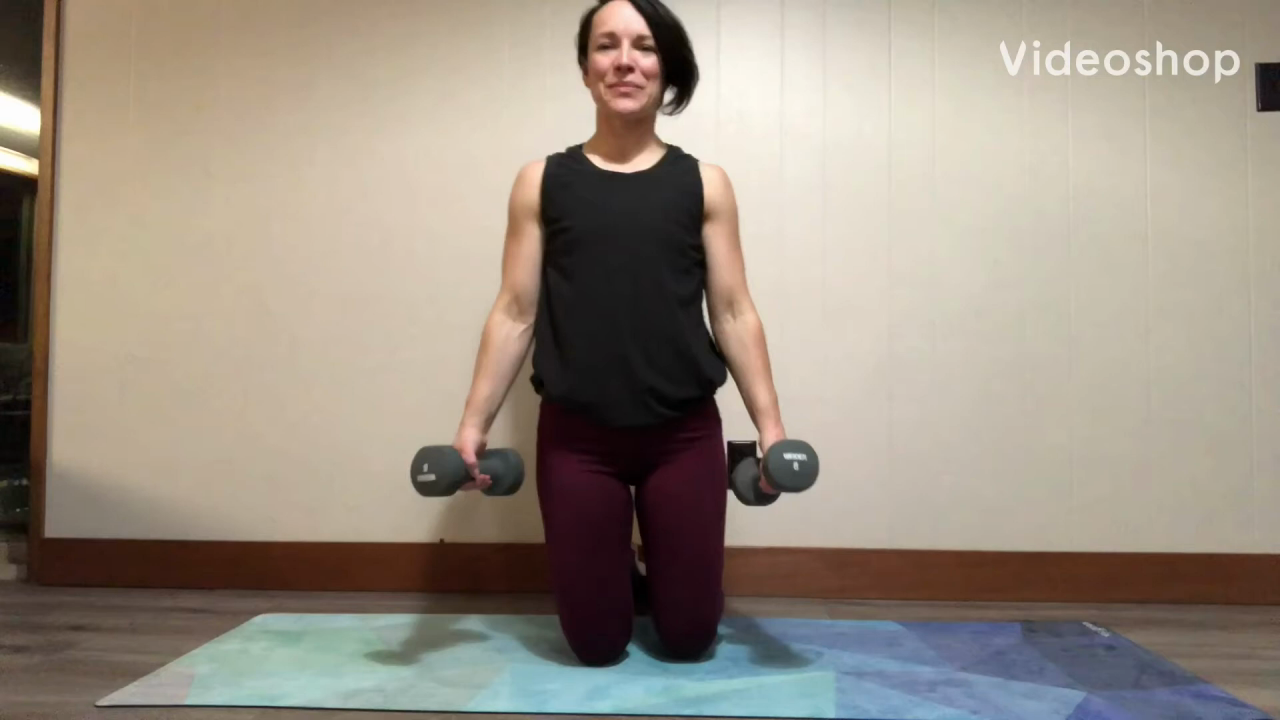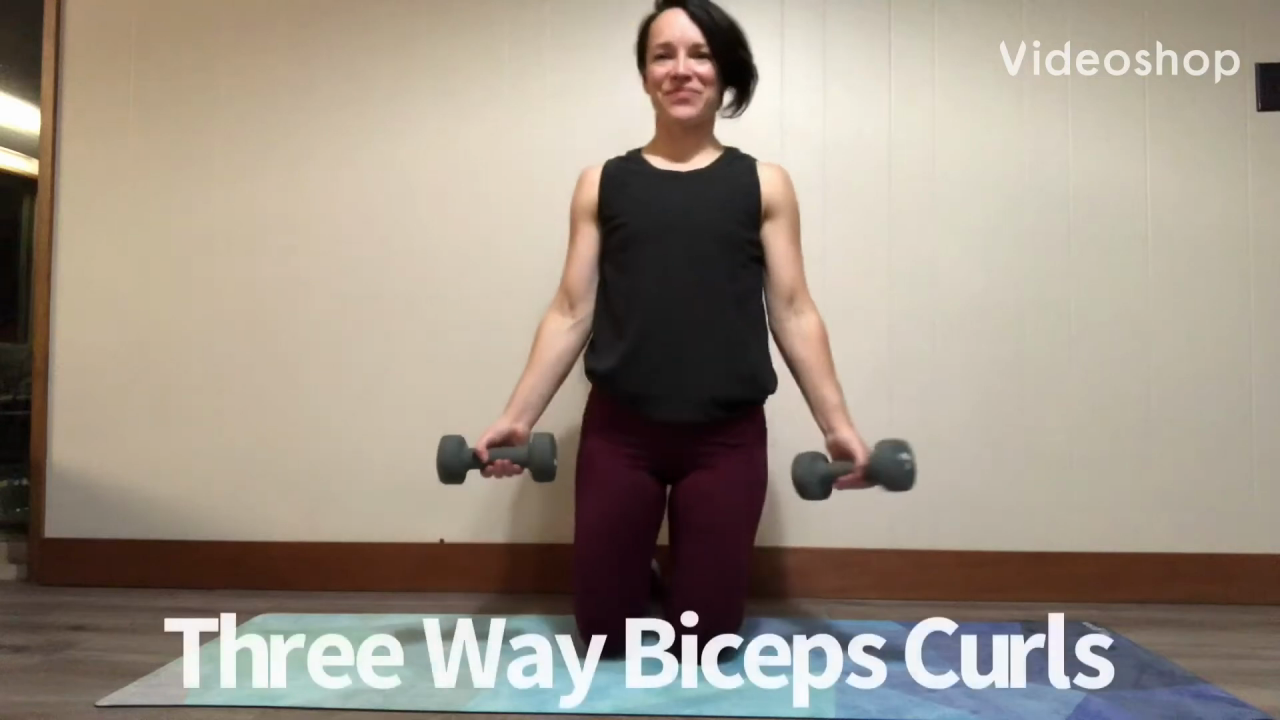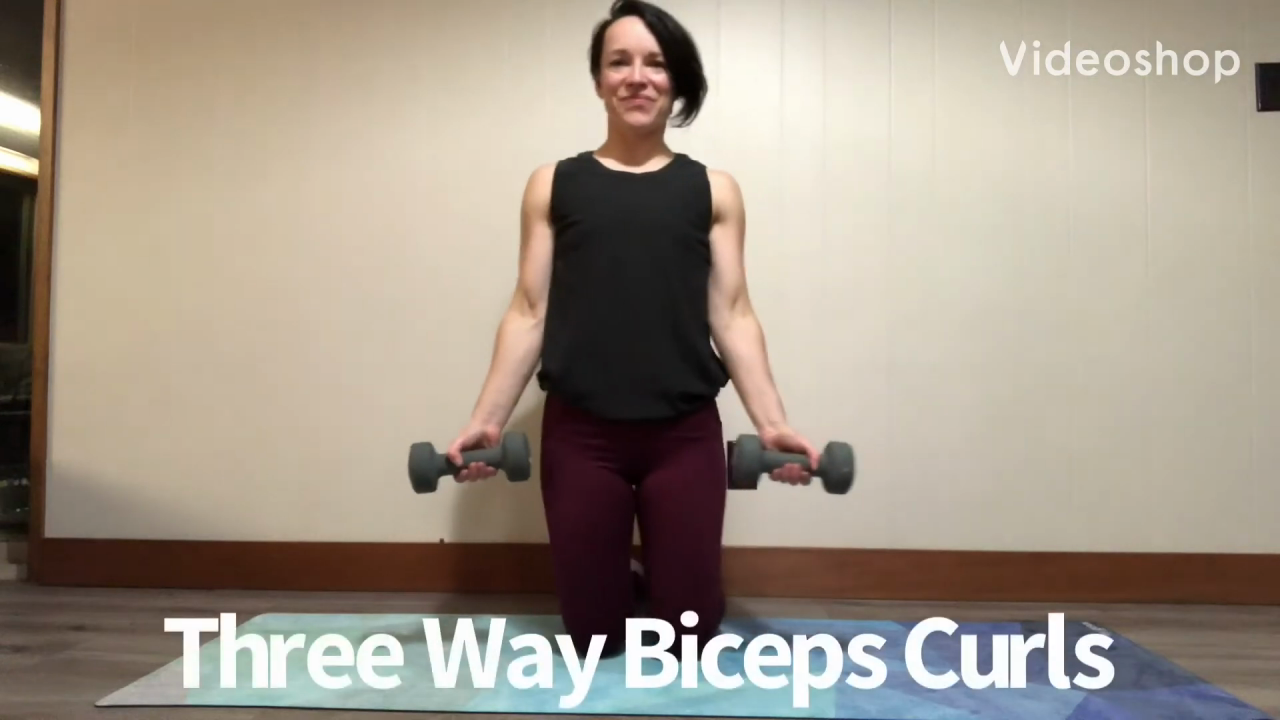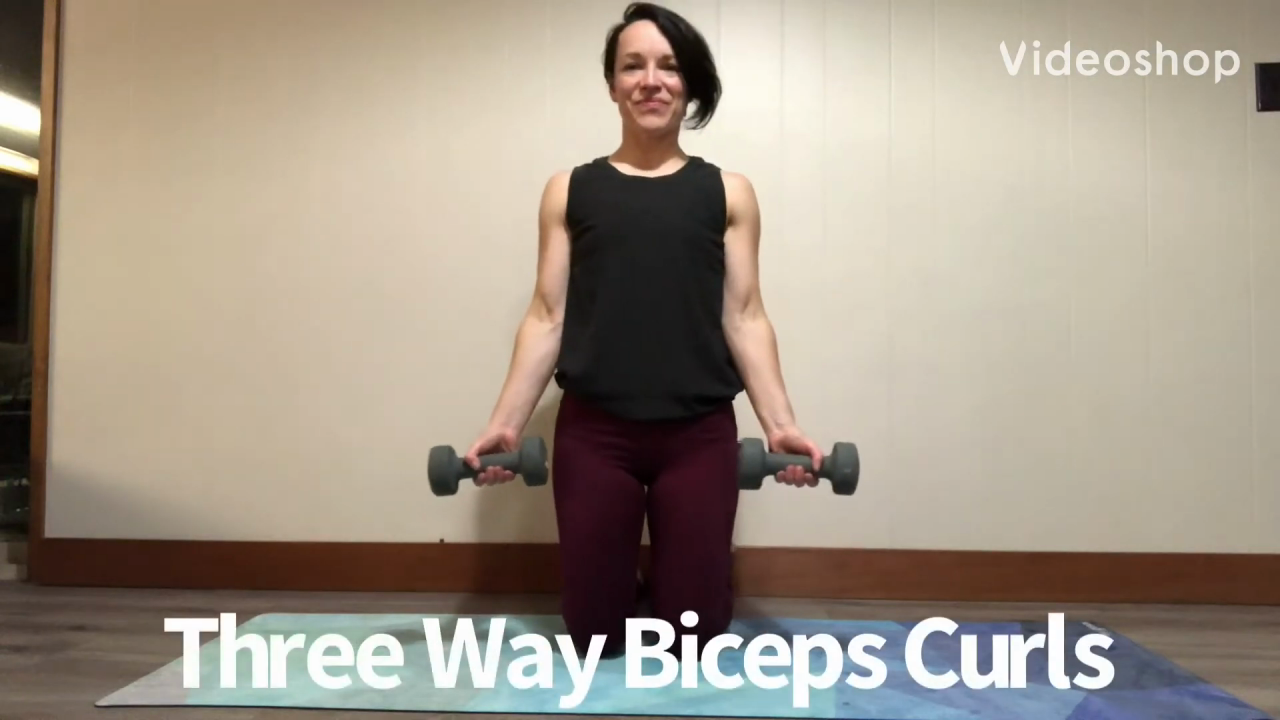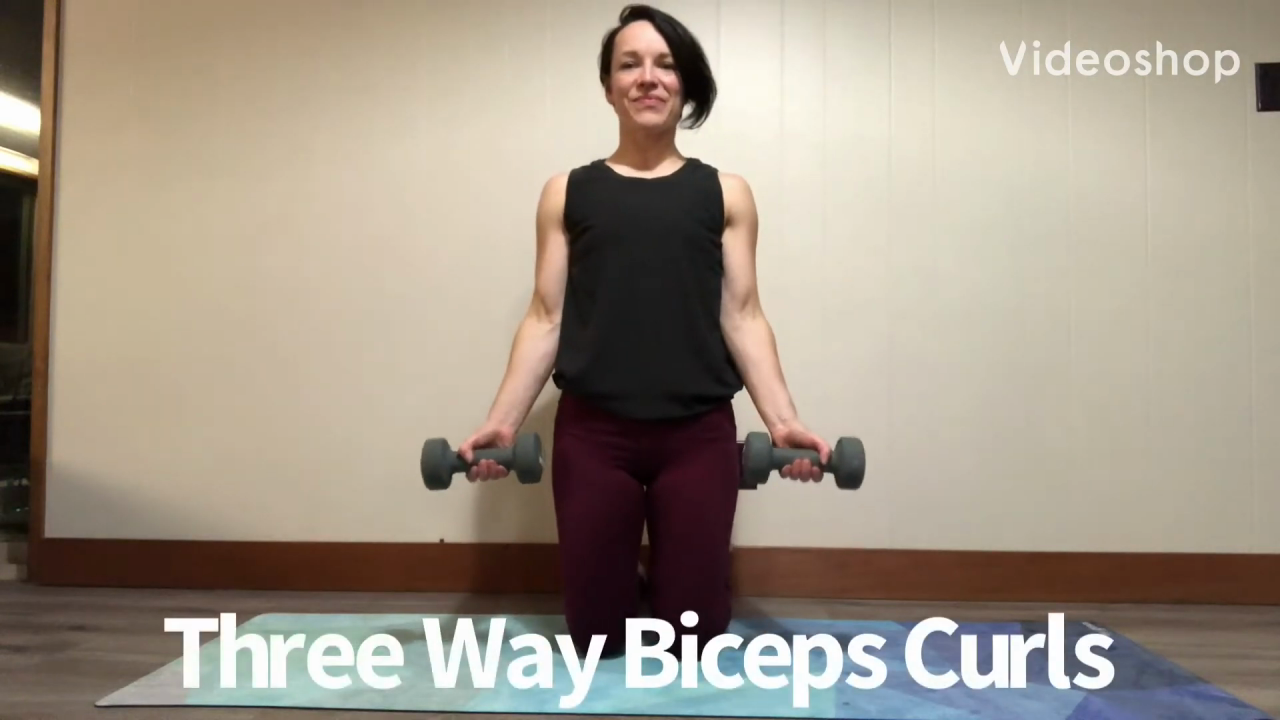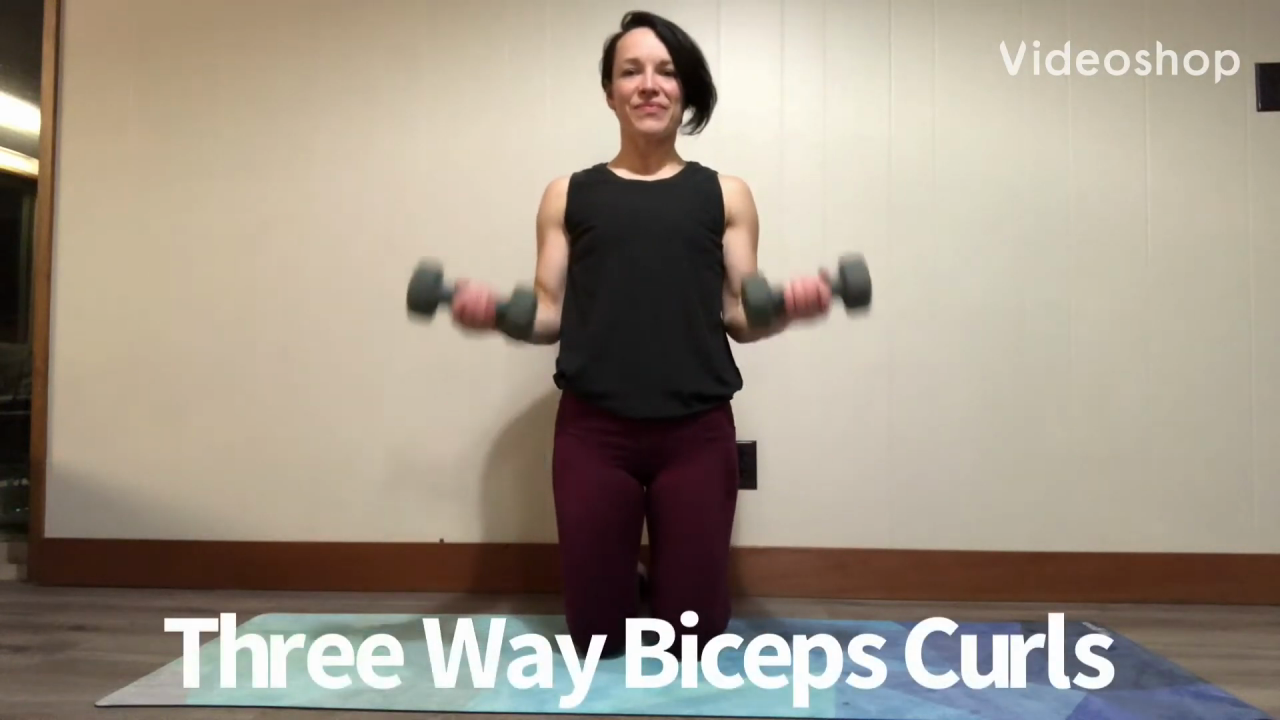
dt=0.5s
person 1, frame 1
left shoulder: (704, 184)
right shoulder: (541, 183)
left elbow: (733, 311)
right elbow: (515, 313)
left wrist: (769, 423)
right wrist: (474, 423)
left hip: (685, 435)
right hip: (575, 437)
left knee: (689, 636)
right knee: (594, 640)
left ankle: (653, 581)
right ankle: (619, 580)
person 1, frame 2
left shoulder: (764, 185)
right shoulder: (601, 184)
left elbow: (793, 312)
right elbow: (571, 312)
left wrist: (836, 424)
right wrist: (516, 417)
left hip: (727, 436)
right hip: (618, 430)
left knee: (706, 636)
right knee: (603, 631)
left ankle: (681, 580)
right ankle: (641, 580)
person 1, frame 3
left shoulder: (713, 189)
right shoulder: (553, 185)
left elbow: (732, 314)
right elbow: (528, 313)
left wrist: (772, 423)
right wrist: (486, 421)
left hip: (685, 433)
right hip: (579, 432)
left knee: (689, 629)
right knee: (594, 632)
left ankle: (656, 579)
right ankle: (621, 581)
person 1, frame 4
left shoulder: (728, 192)
right shoulder: (569, 191)
left elbow: (744, 316)
right elbow: (547, 317)
left wrist: (780, 425)
right wrist: (505, 424)
left hip: (700, 435)
right hip: (593, 433)
left knee: (695, 632)
right knee: (595, 632)
left ankle: (666, 582)
right ankle: (626, 592)
person 1, frame 5
left shoulder: (725, 193)
right shoulder: (567, 193)
left elbow: (742, 316)
right elbow: (546, 318)
left wrist: (783, 421)
right wrist: (502, 421)
left hip: (699, 434)
right hip: (592, 432)
left knee: (695, 631)
right knee: (596, 633)
left ankle: (663, 584)
right ankle: (627, 584)
person 1, frame 6
left shoulder: (725, 194)
right shoulder: (568, 194)
left elbow: (740, 314)
right elbow: (550, 311)
left wrist: (784, 310)
right wrist: (498, 315)
left hip: (698, 431)
right hip: (592, 430)
left knee: (694, 633)
right knee: (596, 633)
left ankle: (662, 580)
right ankle: (629, 583)
